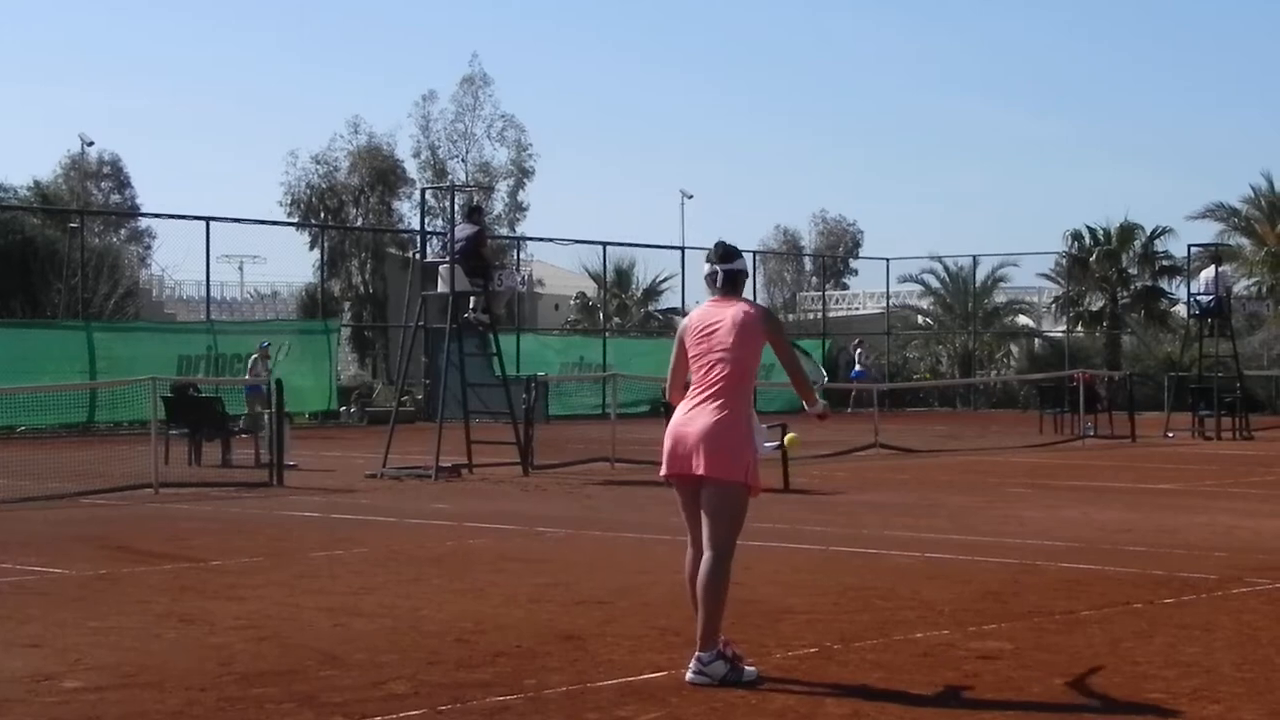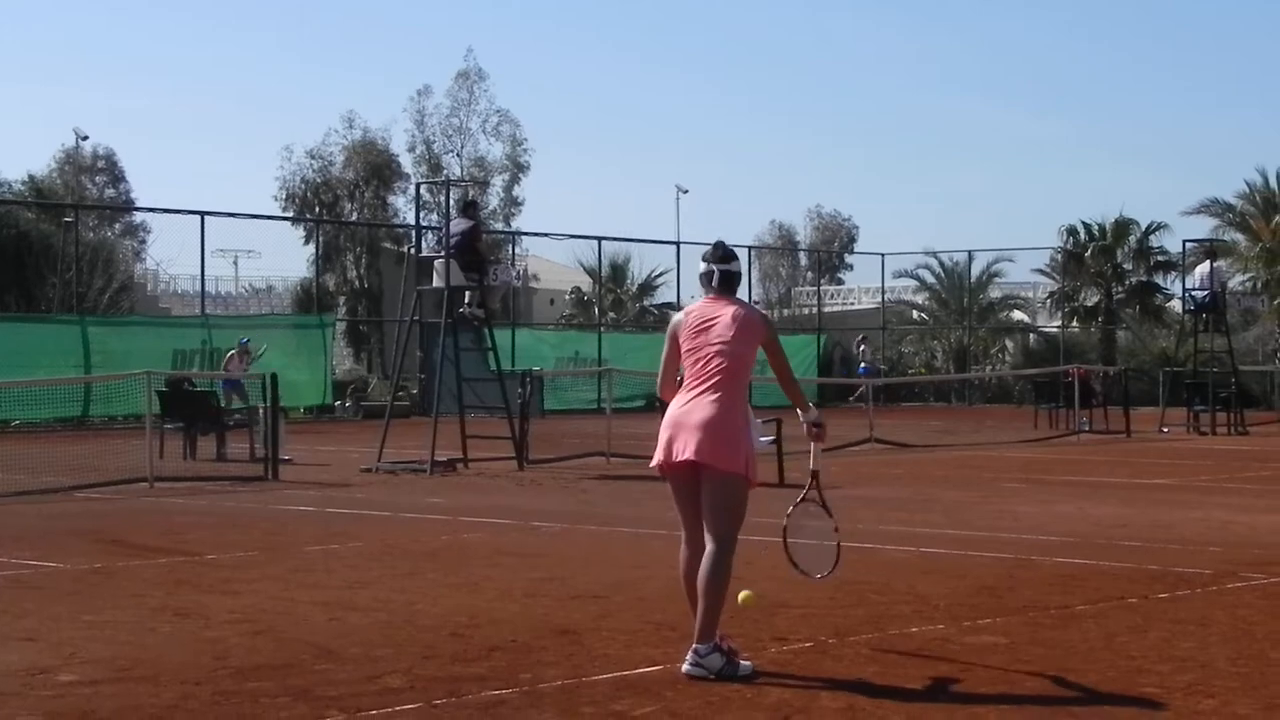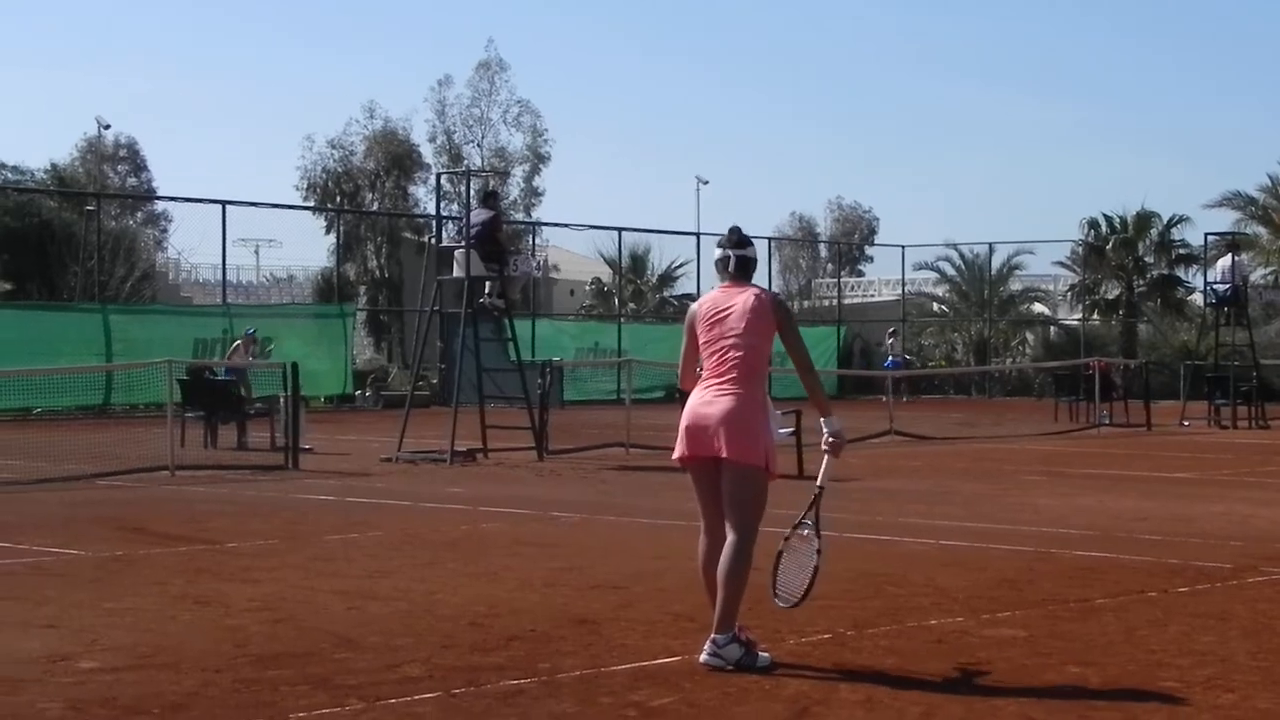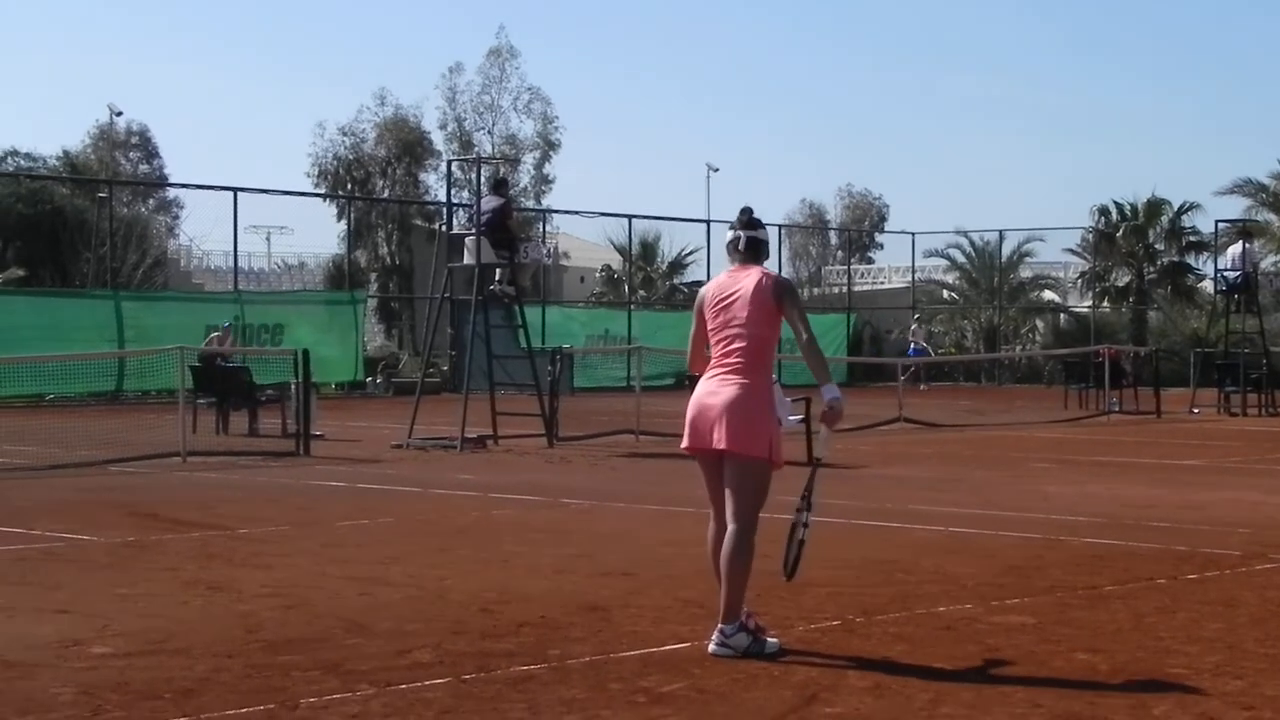
dt=0.3s
person 1, frame 1
left shoulder: (689, 322)
right shoulder: (758, 316)
right elbow: (796, 370)
right wrist: (815, 404)
left hip: (681, 431)
right hip: (724, 435)
left knee: (699, 544)
right knee: (718, 549)
left ankle: (711, 645)
right ankle: (706, 658)
person 1, frame 2
left shoulder: (681, 319)
right shoulder: (755, 319)
right elbow: (786, 379)
right wrist: (809, 415)
left hip: (678, 424)
right hip: (721, 428)
left knee: (694, 538)
right knee: (720, 542)
left ankle: (707, 639)
right ankle: (703, 650)
person 1, frame 3
left shoulder: (698, 308)
right shoulder: (770, 304)
right elbow: (804, 367)
right wrist: (829, 422)
left hip: (697, 416)
right hip: (741, 419)
left knee: (714, 529)
right knee: (741, 533)
left ankle: (725, 630)
right ankle: (721, 641)
person 1, frame 4
left shoulder: (707, 291)
right shoulder: (776, 285)
right elbow: (806, 338)
right wrist: (829, 392)
left hip: (704, 403)
right hip: (746, 406)
left knee: (722, 518)
right knee: (742, 521)
left ankle: (734, 616)
right ankle: (728, 631)
